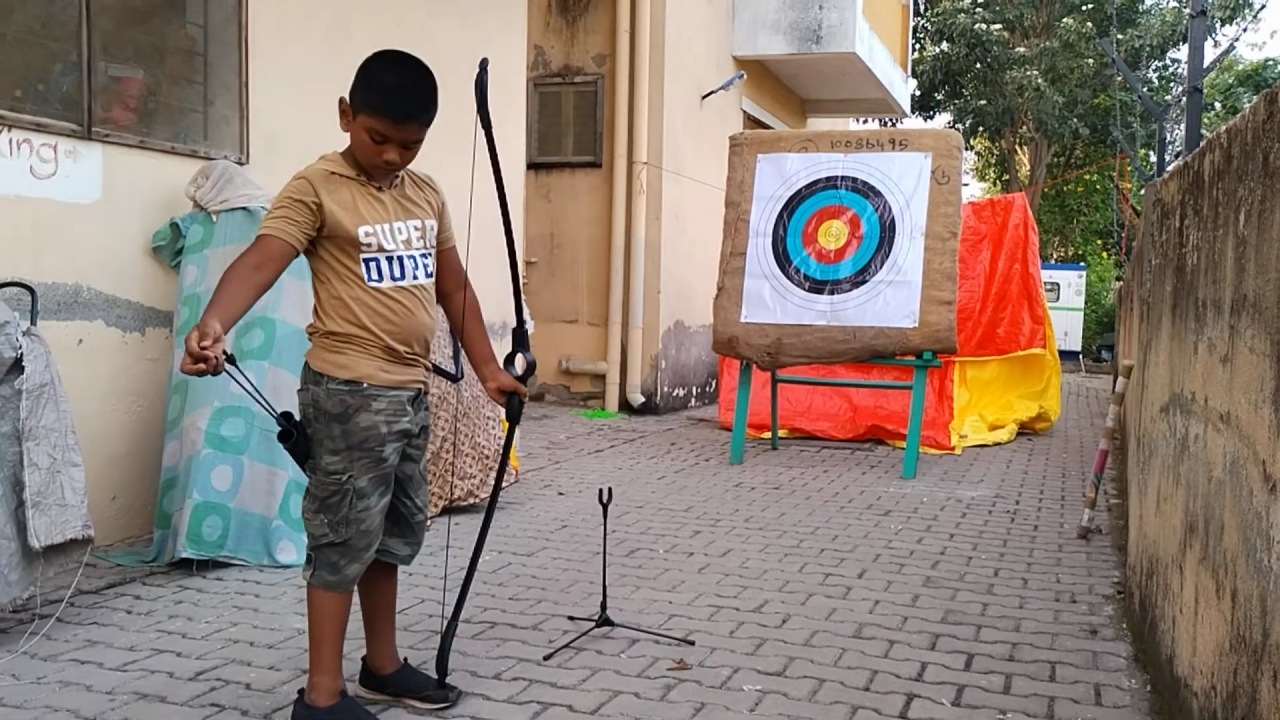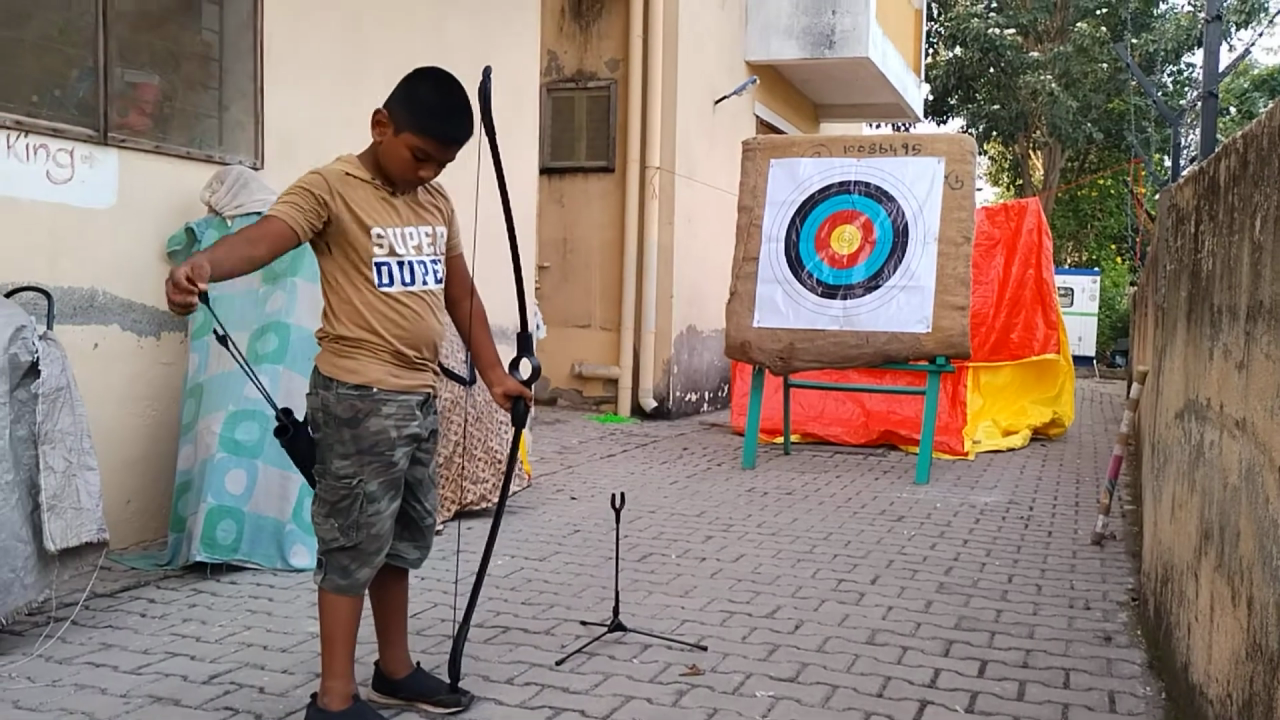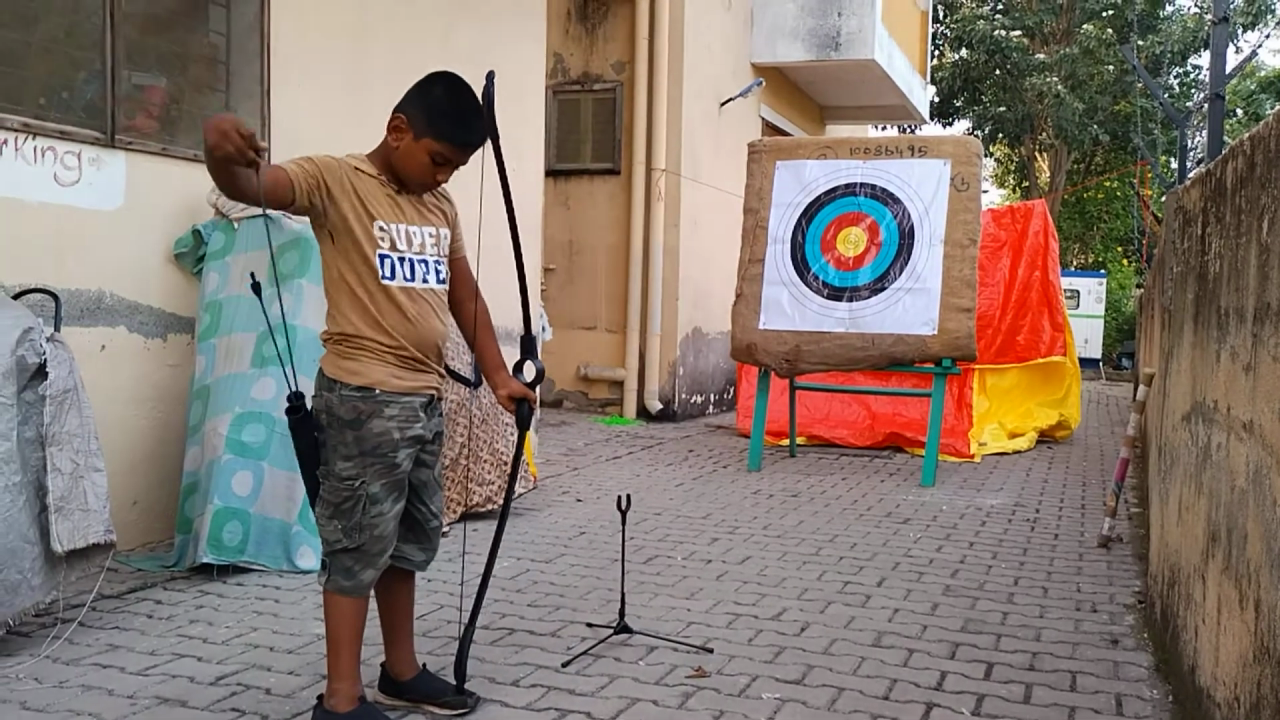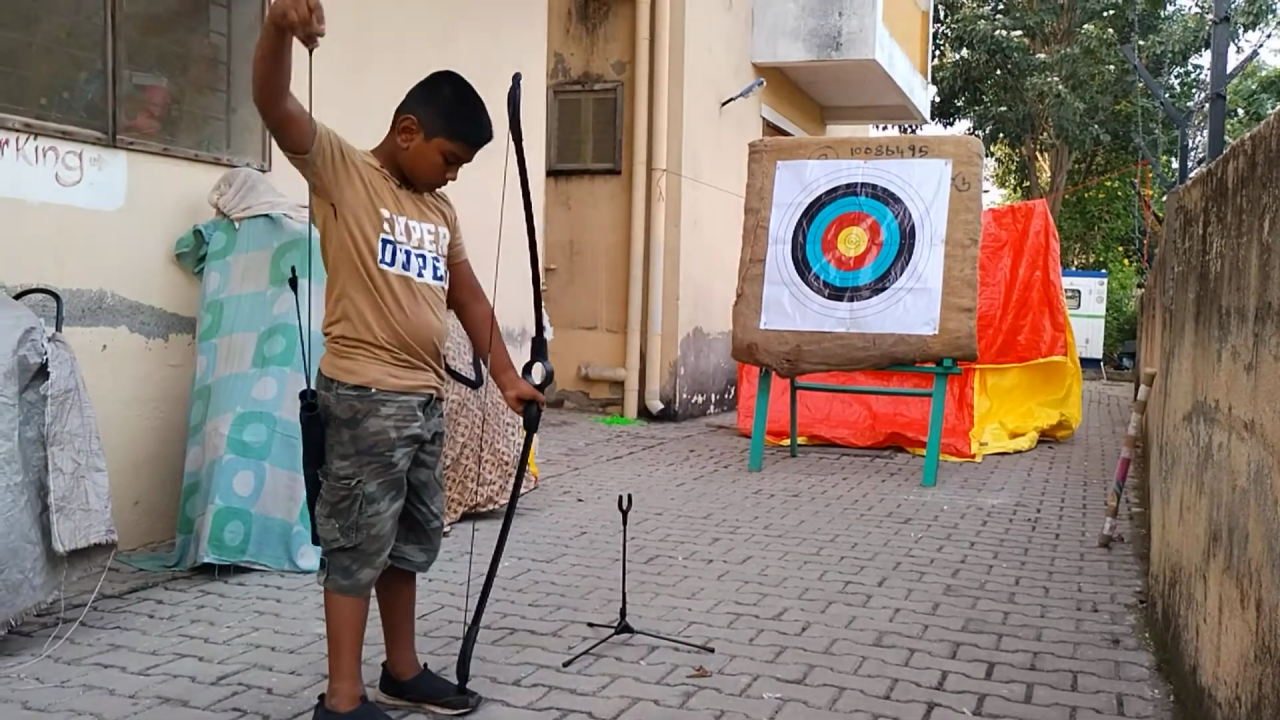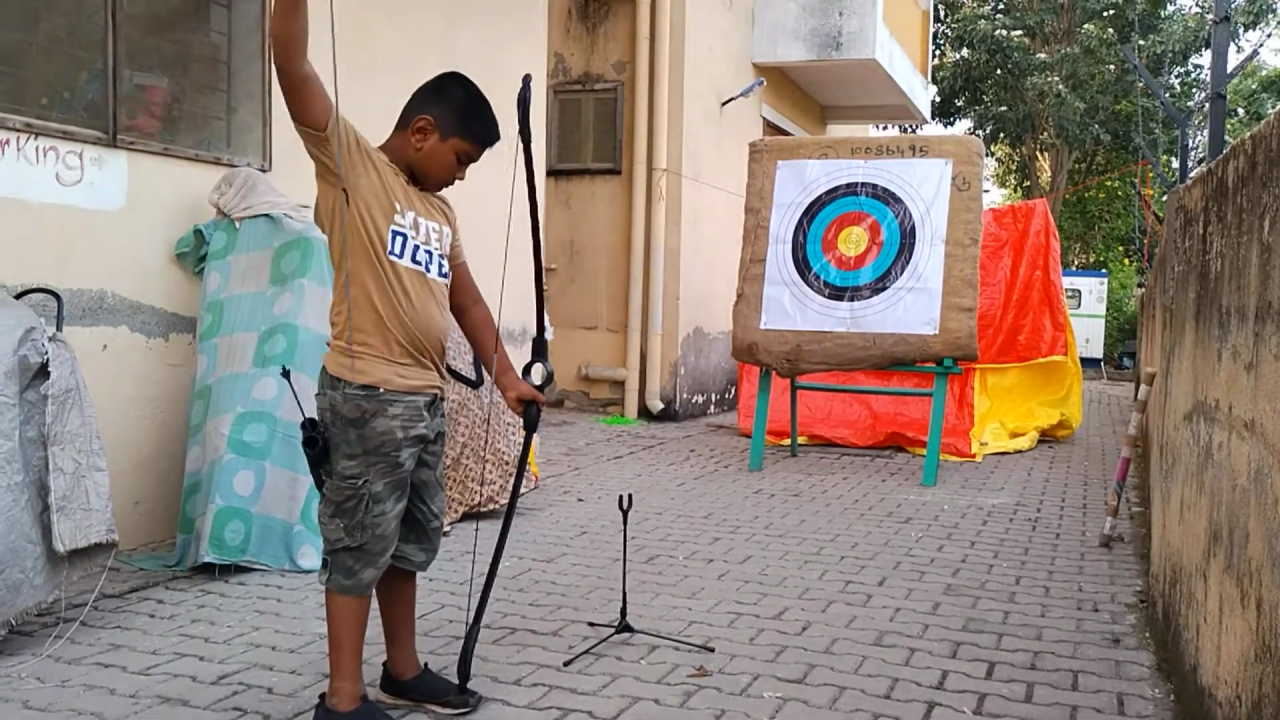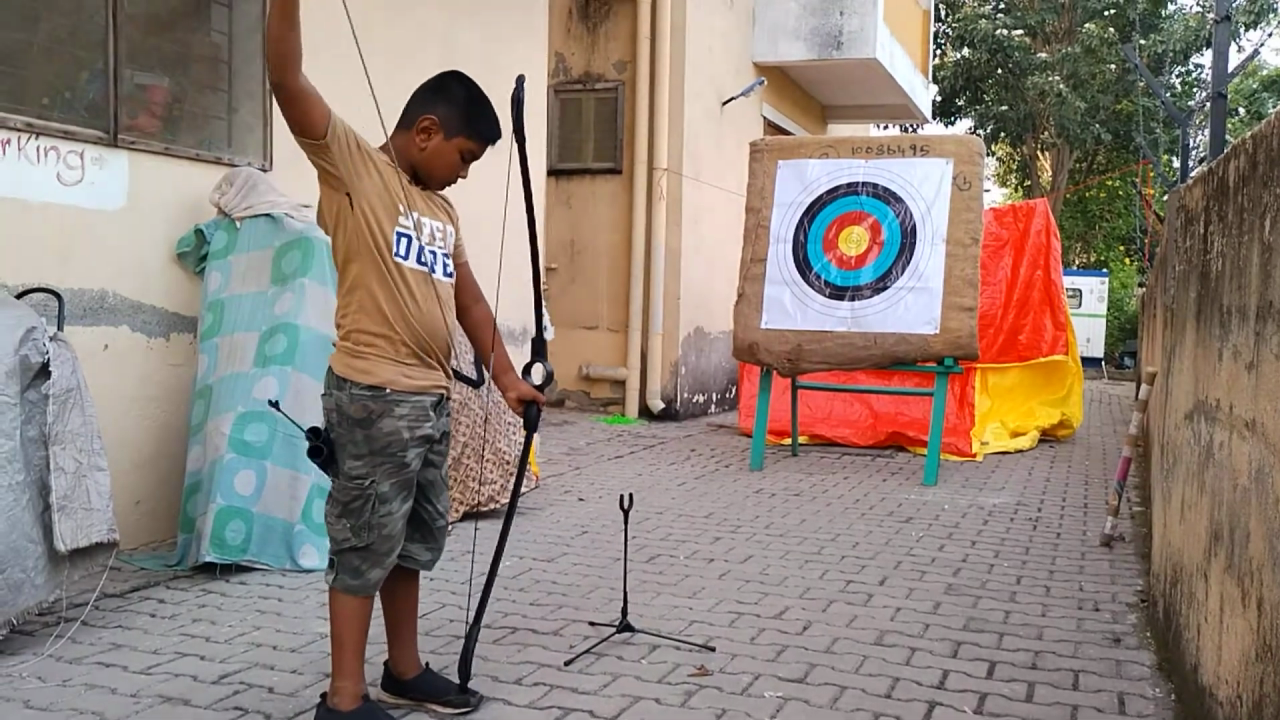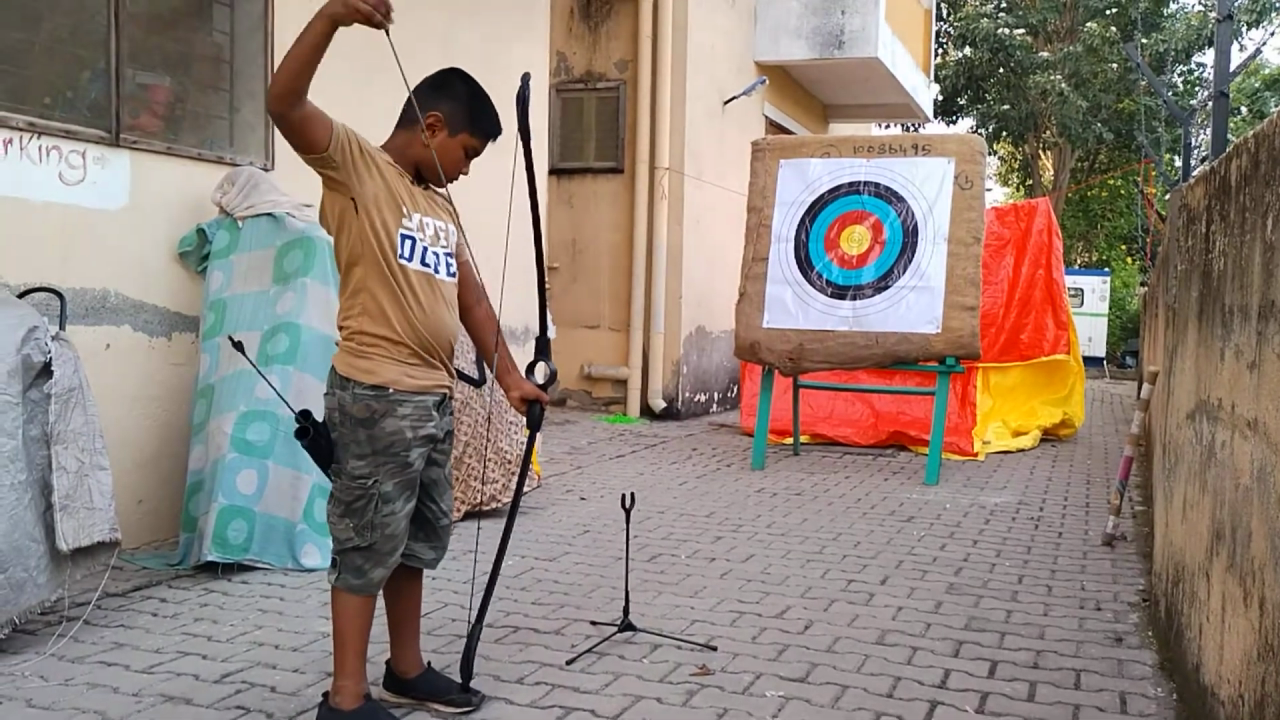
dt=0.3s
person 1, frame 1
left shoulder: (426, 194)
right shoulder: (315, 188)
left elbow: (453, 289)
right elbow: (260, 260)
left wrist: (489, 369)
right wrist: (213, 322)
left hip: (409, 392)
right hip: (349, 392)
left knee: (392, 536)
right knee: (345, 538)
left ankle: (382, 665)
person 1, frame 2
left shoulder: (437, 203)
right shoulder: (330, 188)
left elbow: (461, 294)
right elbow: (261, 237)
left wrist: (494, 375)
right wrist: (201, 267)
left hip: (419, 396)
right hip: (357, 397)
left knee: (402, 540)
right knee: (354, 543)
person 1, frame 3
left shoulder: (440, 207)
right shoulder: (336, 180)
left elbow: (465, 298)
right elbow: (252, 185)
left wrist: (500, 377)
right wrist: (222, 153)
left hip: (425, 398)
right hip: (364, 397)
left knee: (409, 542)
right knee: (360, 546)
person 1, frame 4
left shoulder: (440, 210)
right shoulder: (340, 171)
left elbow: (468, 296)
right elbow: (274, 106)
left wrist: (506, 376)
left hip: (425, 400)
right hip: (363, 398)
left knee: (410, 542)
right knee: (357, 545)
person 1, frame 5
left shoulder: (438, 210)
right shoulder: (350, 163)
left elbow: (465, 298)
right elbow: (292, 68)
left wrist: (505, 377)
left hip: (425, 398)
right hip: (367, 396)
left knee: (410, 543)
right knee: (360, 545)
person 1, frame 6
left shoulder: (439, 207)
right shoulder: (351, 163)
left elbow: (468, 296)
right elbow: (285, 81)
left wrist: (506, 376)
left hip: (431, 397)
right hip: (373, 397)
left knee: (413, 543)
right knee: (365, 544)
person 1, frame 7
left shoulder: (440, 205)
right shoulder: (354, 165)
left elbow: (471, 296)
right elbow: (284, 105)
left wrist: (509, 375)
left hip: (434, 398)
right hip: (376, 397)
left knee: (416, 542)
right knee: (368, 544)
